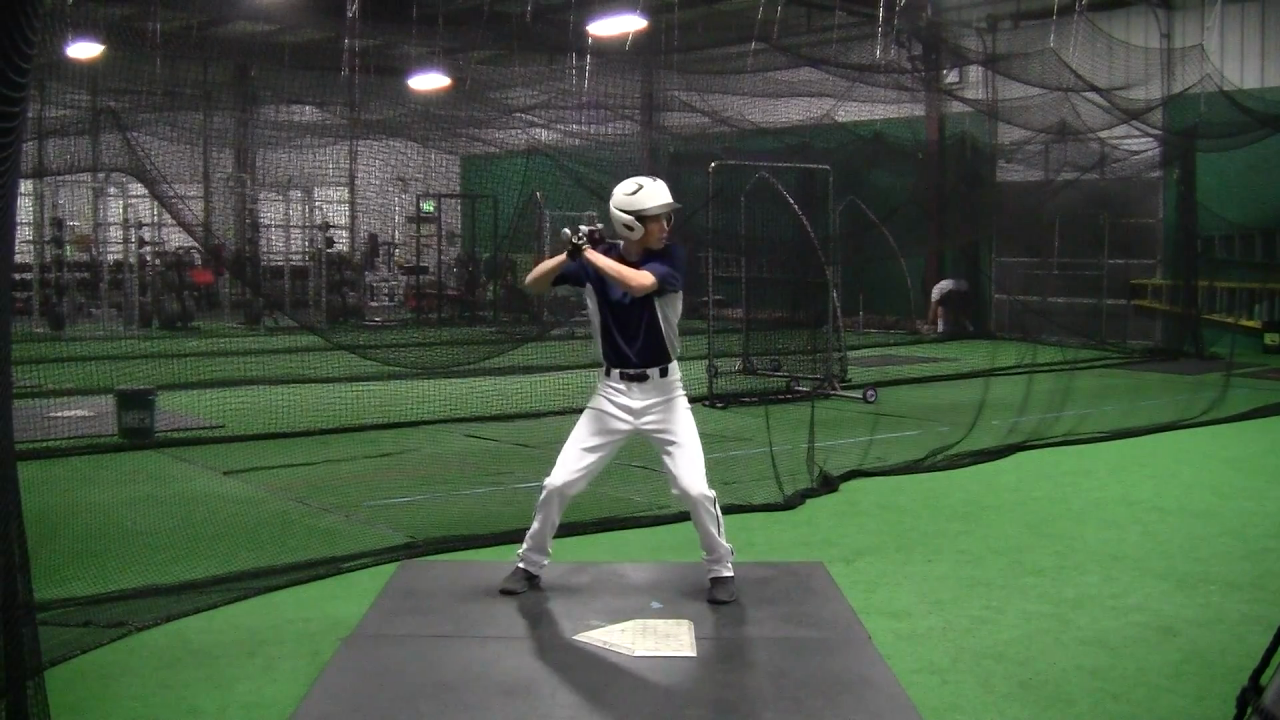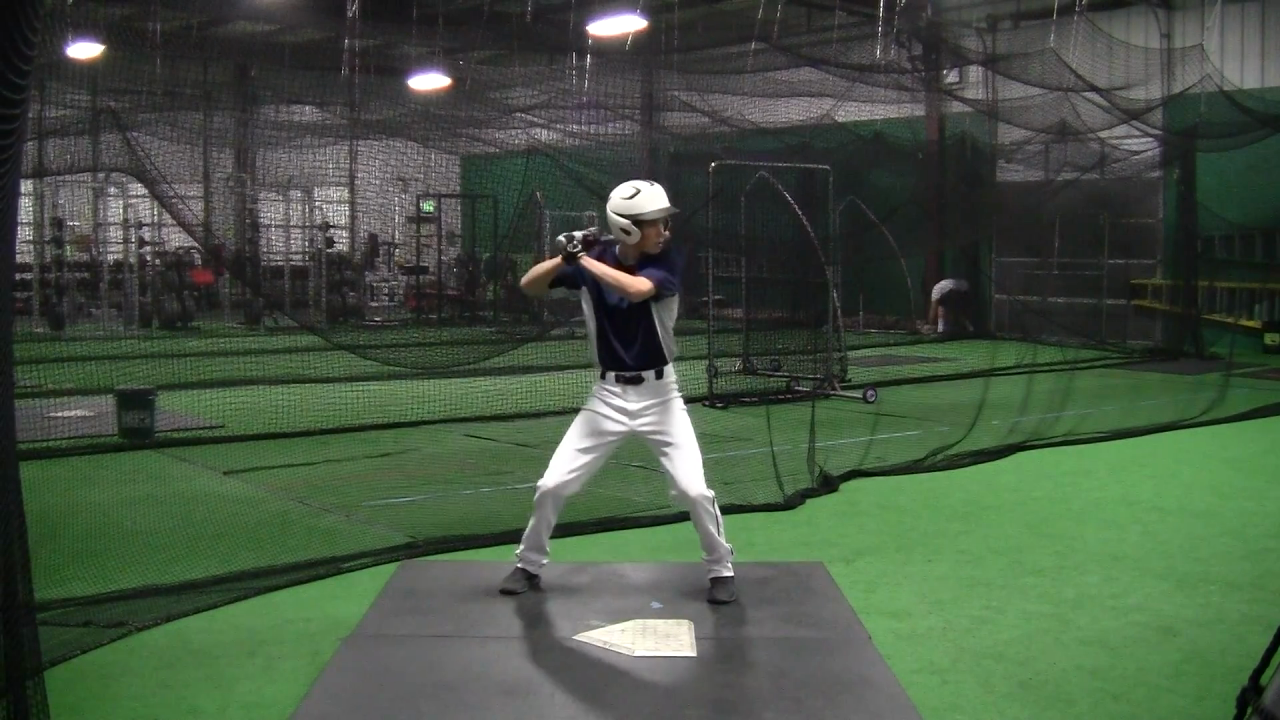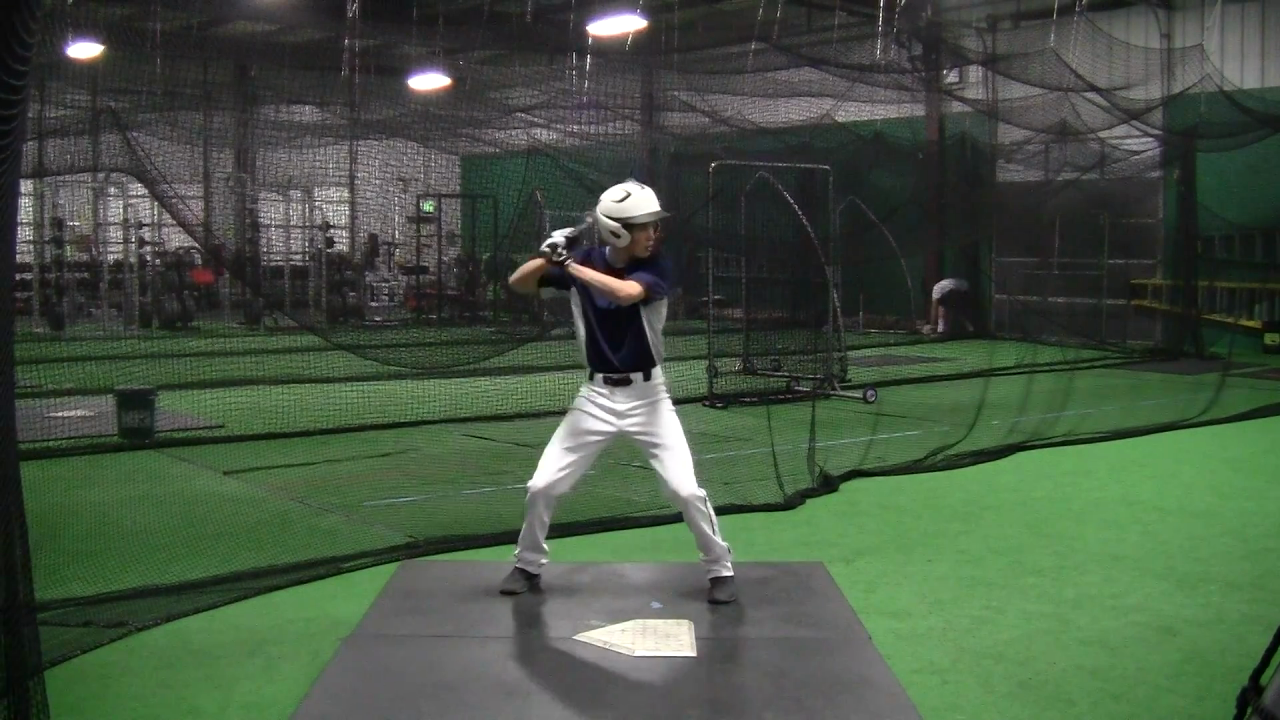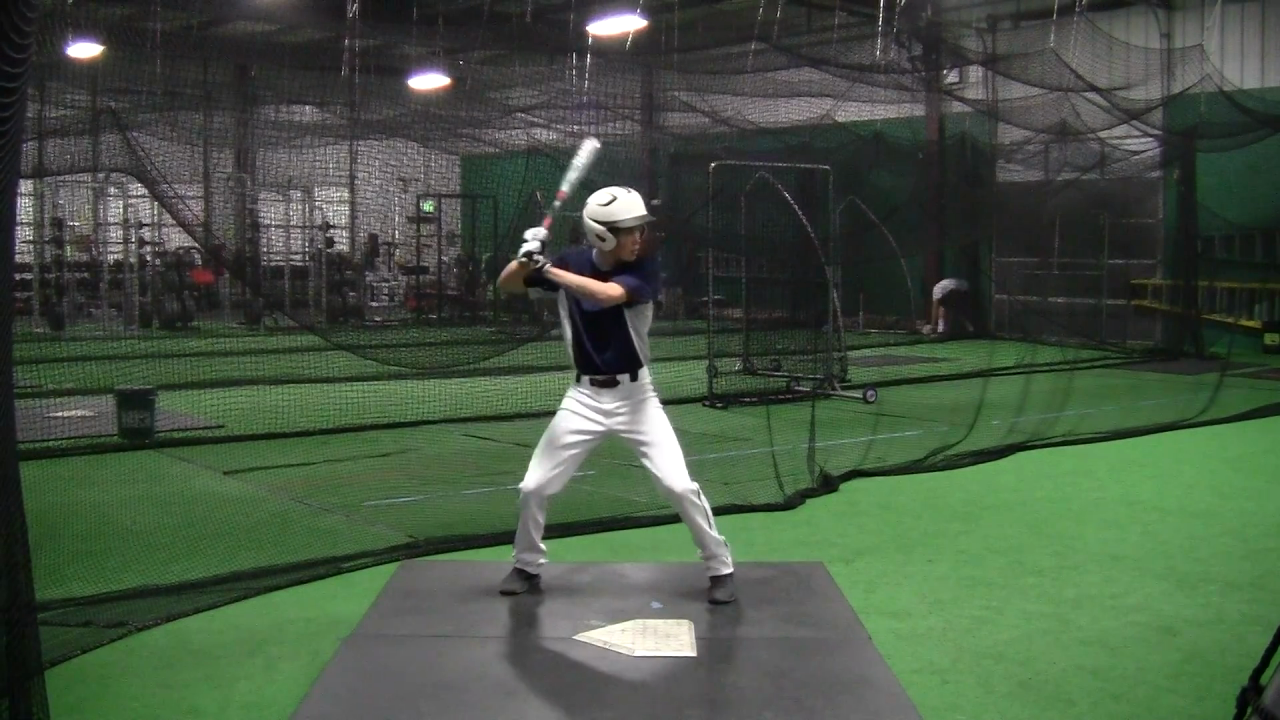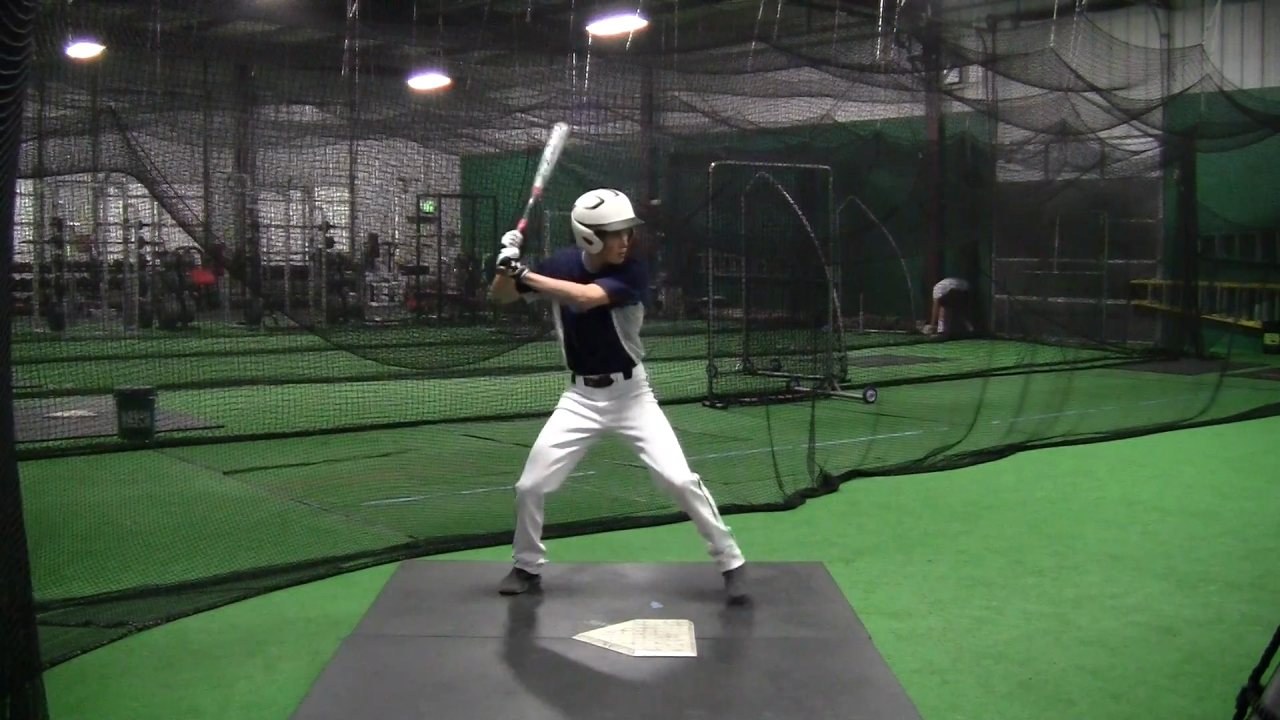
dt=0.1s
person 1, frame 1
left shoulder: (671, 258)
right shoulder: (597, 258)
left elbow: (639, 283)
right elbow: (532, 285)
left wrist: (586, 252)
right wrist: (572, 254)
left hip: (664, 392)
right hip: (613, 392)
left knee: (696, 490)
right knee: (559, 484)
left ankle: (721, 569)
right ankle: (530, 564)
person 1, frame 2
left shoulder: (667, 262)
right shoulder: (596, 258)
left elbow: (636, 290)
right elbow: (528, 287)
left wrist: (581, 261)
right wrist: (564, 257)
left hip: (659, 393)
right hip: (608, 395)
left knee: (694, 490)
right knee: (552, 486)
left ankle: (721, 569)
right ankle: (529, 564)
person 1, frame 3
left shoulder: (657, 266)
right shoulder: (586, 258)
left elbow: (627, 293)
right elbow: (517, 284)
left wrist: (569, 265)
right wrist: (549, 257)
left hip: (647, 395)
right hip: (597, 395)
left knee: (686, 490)
right knee: (542, 486)
left ankle: (720, 569)
right ankle: (528, 564)
person 1, frame 4
left shoulder: (643, 269)
right shoulder: (570, 260)
left elbow: (605, 295)
right elbow: (506, 286)
left wrist: (545, 269)
right wrist: (526, 259)
left hip: (634, 394)
right hip: (583, 396)
left knee: (679, 485)
right knee: (534, 487)
left ankle: (720, 568)
right ankle: (527, 565)
person 1, frame 5
left shoulder: (631, 272)
right shoulder: (560, 262)
left elbow: (585, 297)
right elbow: (500, 297)
left wrist: (525, 273)
right wrist: (507, 264)
left hip: (630, 393)
right hip: (580, 396)
left knee: (681, 479)
right knee: (531, 486)
left ankle: (730, 562)
right ankle: (527, 565)
